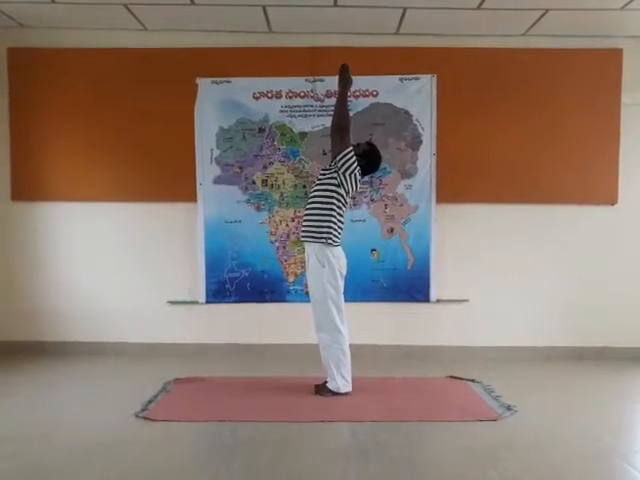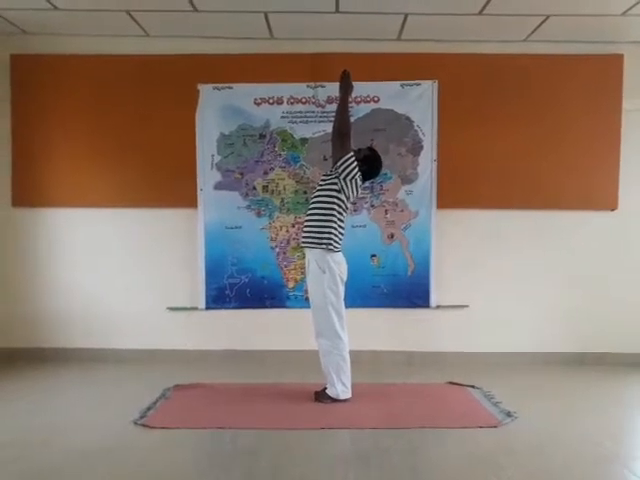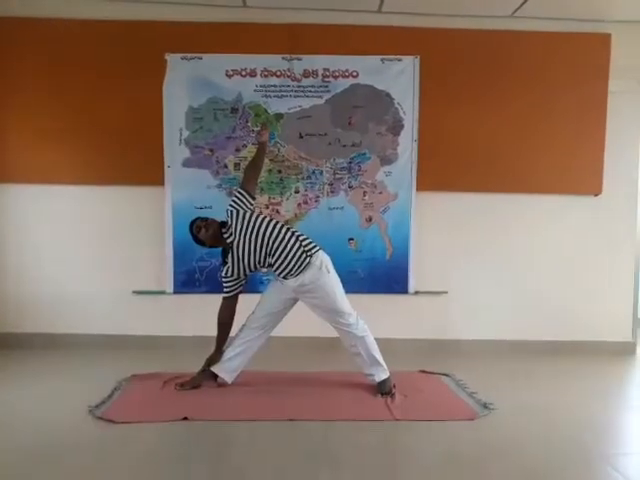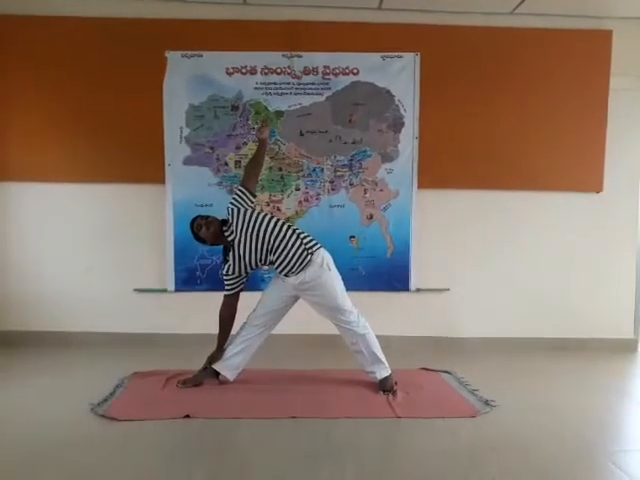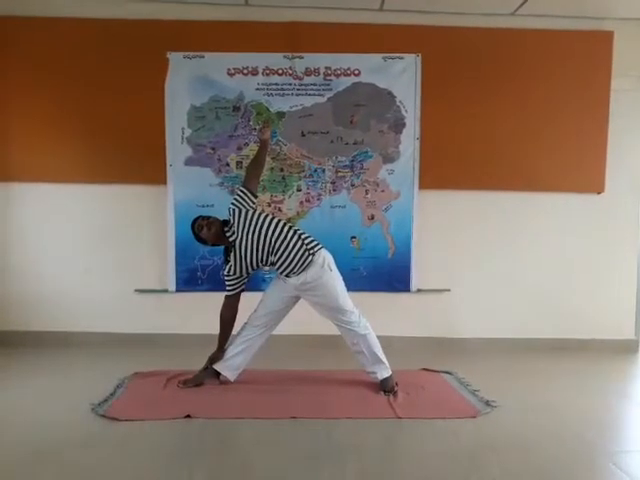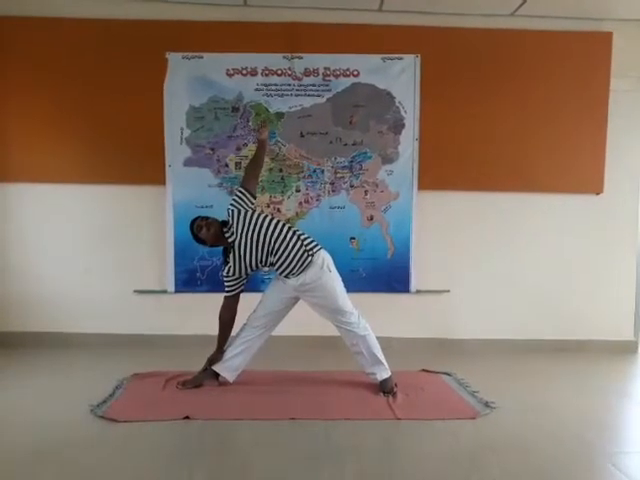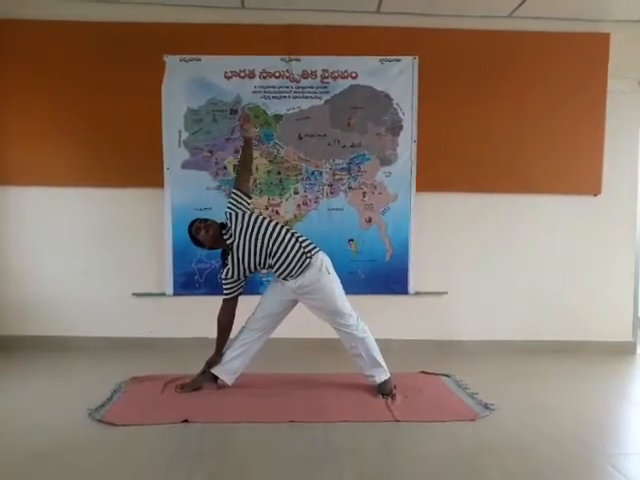
dt=0.3s
person 1, frame 1
left shoulder: (349, 172)
right shoulder: (338, 174)
left elbow: (340, 131)
right elbow: (339, 134)
left wrist: (343, 91)
right wrist: (342, 92)
left hip: (325, 255)
right hip: (320, 254)
left knee: (330, 322)
right knee: (327, 321)
left ankle: (339, 384)
right ankle: (337, 379)
person 1, frame 2
left shoulder: (349, 177)
right shoulder: (340, 179)
left elbow: (340, 137)
right elbow: (340, 140)
left wrist: (344, 96)
left hip: (325, 261)
right hip: (321, 260)
left knee: (330, 328)
right knee: (327, 327)
left ankle: (339, 390)
right ankle: (336, 386)
person 1, frame 3
left shoulder: (236, 213)
right shoulder: (231, 266)
left elbow: (250, 178)
right elbow: (228, 308)
left wrist: (262, 145)
right wrist: (218, 351)
left hip: (313, 267)
right hip: (287, 281)
left knee: (348, 323)
right knee: (255, 326)
left ankle: (382, 376)
right ankle: (216, 373)
person 1, frame 4
left shoulder: (237, 212)
right shoulder: (232, 264)
left elbow: (250, 176)
right elbow: (229, 305)
left wrist: (262, 142)
right wrist: (219, 349)
left hip: (314, 264)
right hip: (288, 278)
left knee: (349, 320)
right knee: (256, 323)
left ankle: (383, 374)
right ankle: (218, 370)
person 1, frame 5
left shoulder: (238, 212)
right shoulder: (233, 264)
left elbow: (252, 176)
right elbow: (230, 305)
left wrist: (264, 143)
right wrist: (219, 350)
left hip: (315, 264)
right hip: (288, 279)
left knee: (350, 320)
right knee: (257, 324)
left ankle: (384, 374)
right ankle: (218, 370)
person 1, frame 6
left shoulder: (237, 213)
right shoulder: (232, 265)
left elbow: (250, 177)
right elbow: (229, 307)
left wrist: (262, 143)
right wrist: (219, 350)
left hip: (314, 265)
right hip: (288, 280)
left knee: (349, 321)
right knee: (256, 324)
left ankle: (383, 375)
right ankle: (217, 371)
person 1, frame 7
left shoulder: (235, 215)
right shoulder: (230, 266)
left elbow: (243, 176)
right elbow: (227, 309)
left wrist: (248, 140)
right wrist: (217, 354)
left hip: (313, 267)
right hip: (287, 282)
left knee: (348, 323)
right knee: (255, 327)
left ankle: (382, 378)
right ankle: (215, 374)
